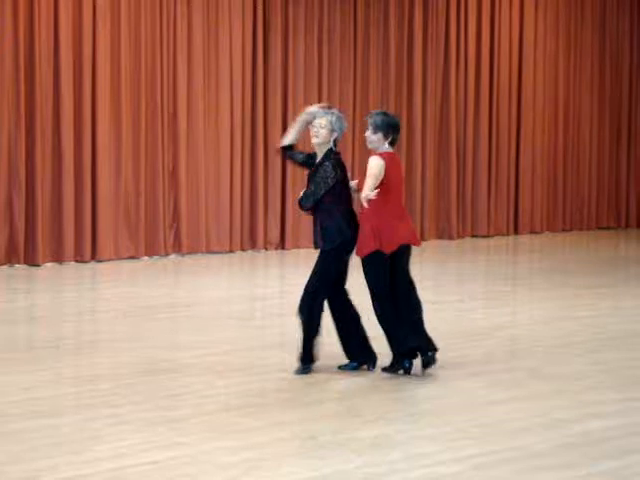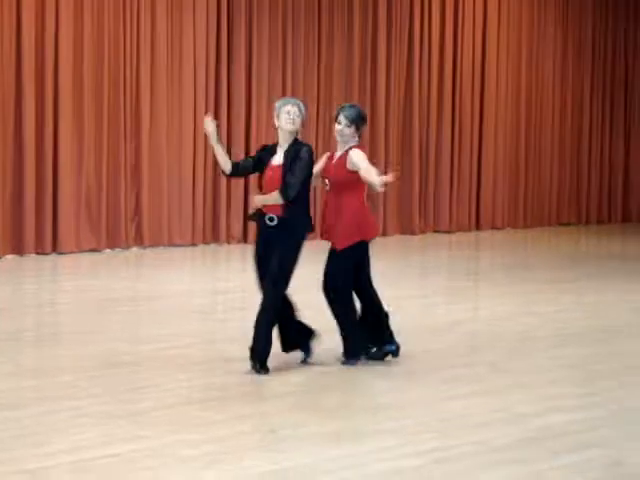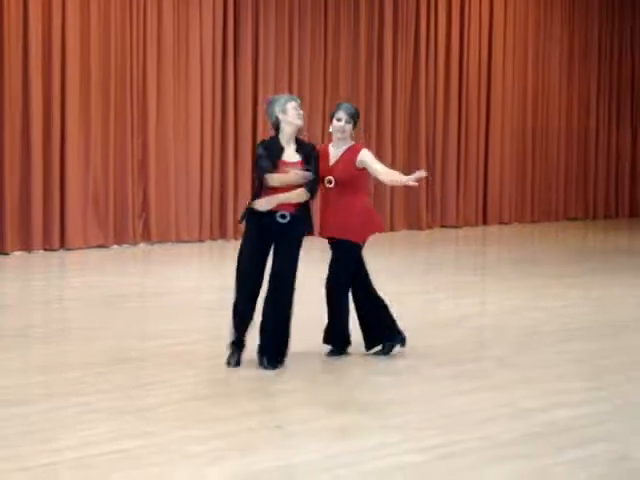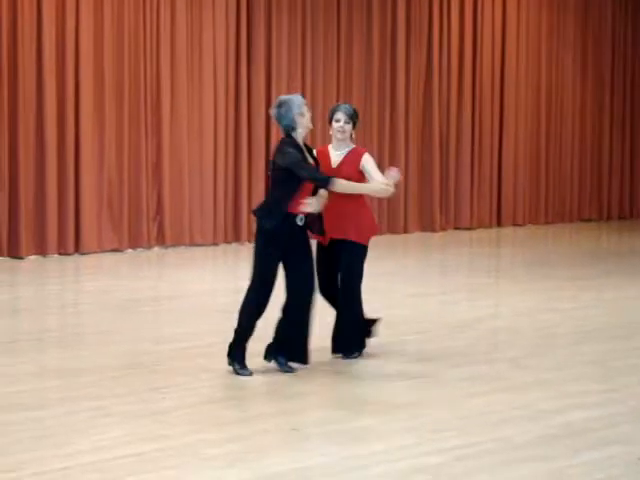
dt=0.2s
person 1, frame 1
left shoulder: (331, 165)
right shoulder: (318, 160)
left elbow: (306, 203)
right elbow: (285, 148)
left wrist: (305, 197)
right wrist: (304, 116)
left hip: (337, 237)
right hip: (336, 236)
left knee: (312, 296)
right knee: (335, 294)
left ankle: (307, 358)
right ankle: (361, 355)
person 1, frame 2
left shoulder: (303, 152)
right shoulder: (265, 152)
left elbow: (289, 194)
right elbow: (232, 170)
left wrist: (259, 200)
right wrist: (213, 137)
left hip: (290, 229)
right hip: (267, 227)
left knee: (273, 289)
right knee: (270, 287)
left ankle: (260, 355)
right ankle: (300, 337)
person 1, frame 3
left shoulder: (309, 151)
right shoulder: (265, 148)
left elbow: (309, 191)
right elbow: (266, 178)
left wrist: (274, 200)
right wrist: (290, 177)
left hip: (292, 226)
right hip: (261, 223)
left knee: (282, 286)
right knee: (247, 284)
left ankle: (271, 352)
right ankle: (238, 343)
person 1, frame 4
left shoulder: (302, 149)
right shoulder: (287, 151)
left elbow: (320, 186)
right elbow: (322, 181)
left wrist: (314, 202)
right wrist: (370, 188)
left hip: (294, 226)
right hip: (274, 226)
left knee: (303, 288)
right knee: (261, 289)
left ankle: (282, 351)
right ankle: (237, 354)
person 2, frame 1
left shoulder: (377, 160)
right shoulder: (393, 160)
left elbow: (370, 184)
right elbow: (363, 184)
left wrist: (365, 194)
left hip: (379, 236)
right hip: (401, 234)
left knee: (382, 297)
right knee: (404, 291)
left ankle: (402, 354)
right ankle: (421, 346)
person 2, frame 2
left shoulder: (355, 154)
right shoulder: (332, 155)
left elbow: (368, 171)
right elbow: (311, 176)
left wrist: (378, 181)
left hip: (351, 228)
right hip: (347, 227)
left knee: (334, 286)
right knee: (361, 286)
left ankle: (357, 346)
right ankle: (384, 340)
person 2, frame 3
left shoulder: (359, 154)
right shoulder: (320, 152)
left elbow: (384, 174)
left wrist: (406, 179)
left hip: (354, 224)
right hip: (334, 225)
left knee: (336, 282)
right knee: (358, 283)
left ankle: (337, 340)
right ankle: (389, 335)
person 2, frame 4
left shoulder: (361, 157)
right shoulder: (317, 154)
left wrist: (389, 182)
left hip: (354, 228)
right hip: (328, 228)
left knee: (349, 287)
right knee: (327, 286)
left ankle: (352, 343)
right ankle: (357, 327)
